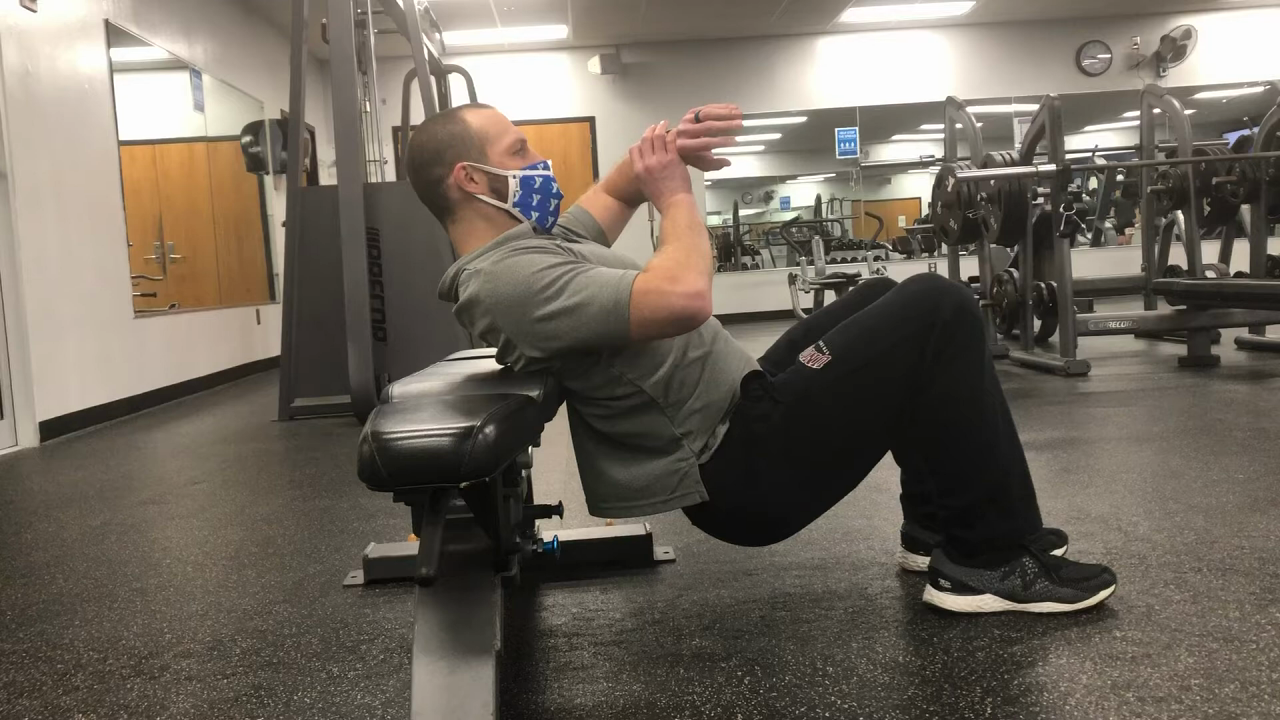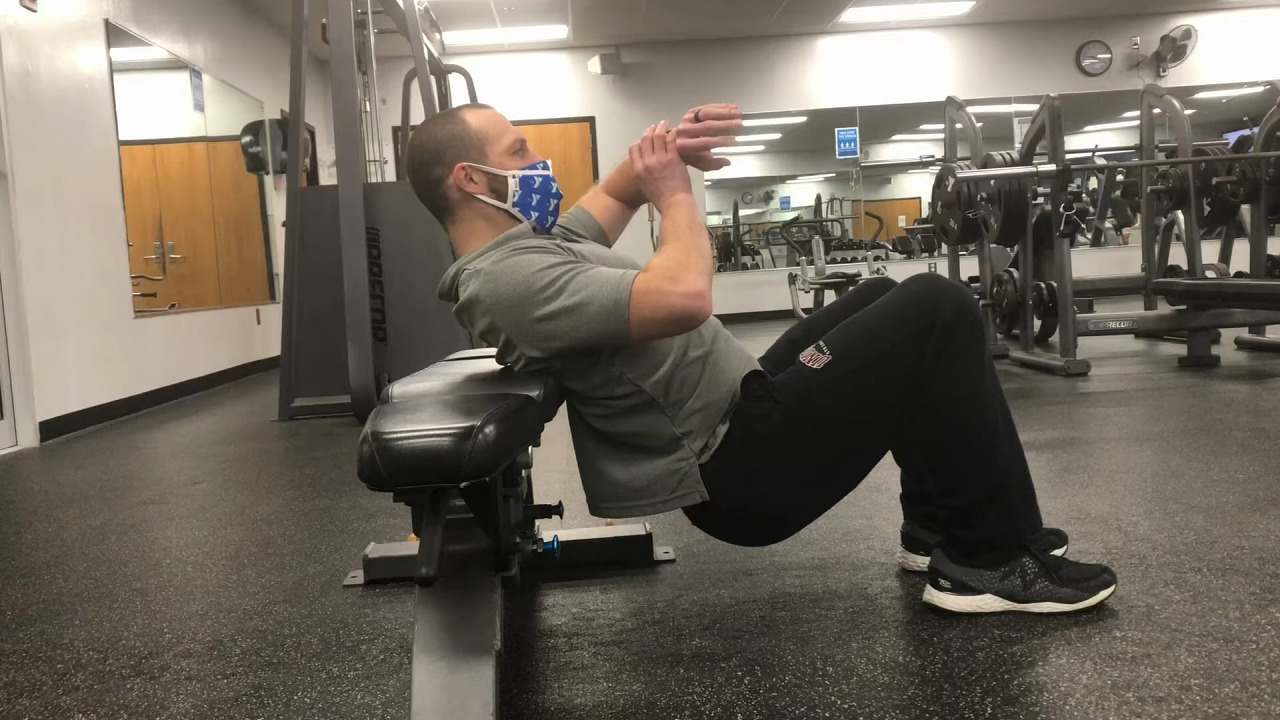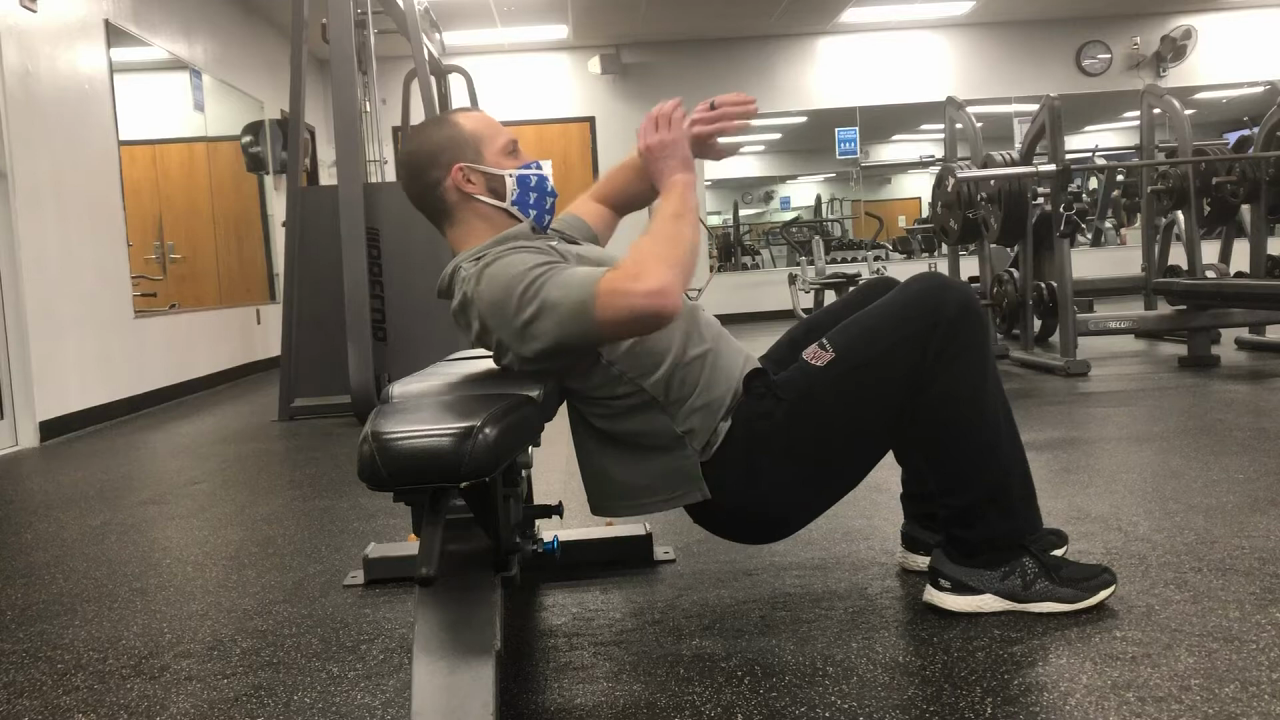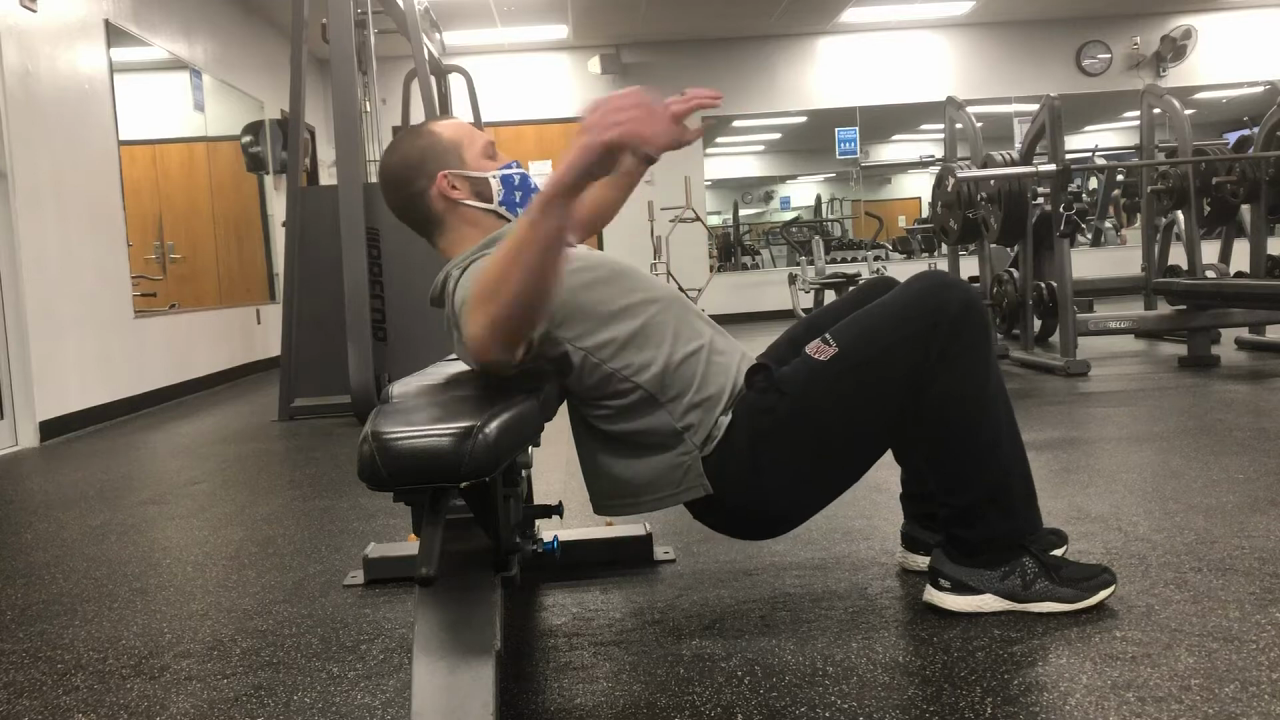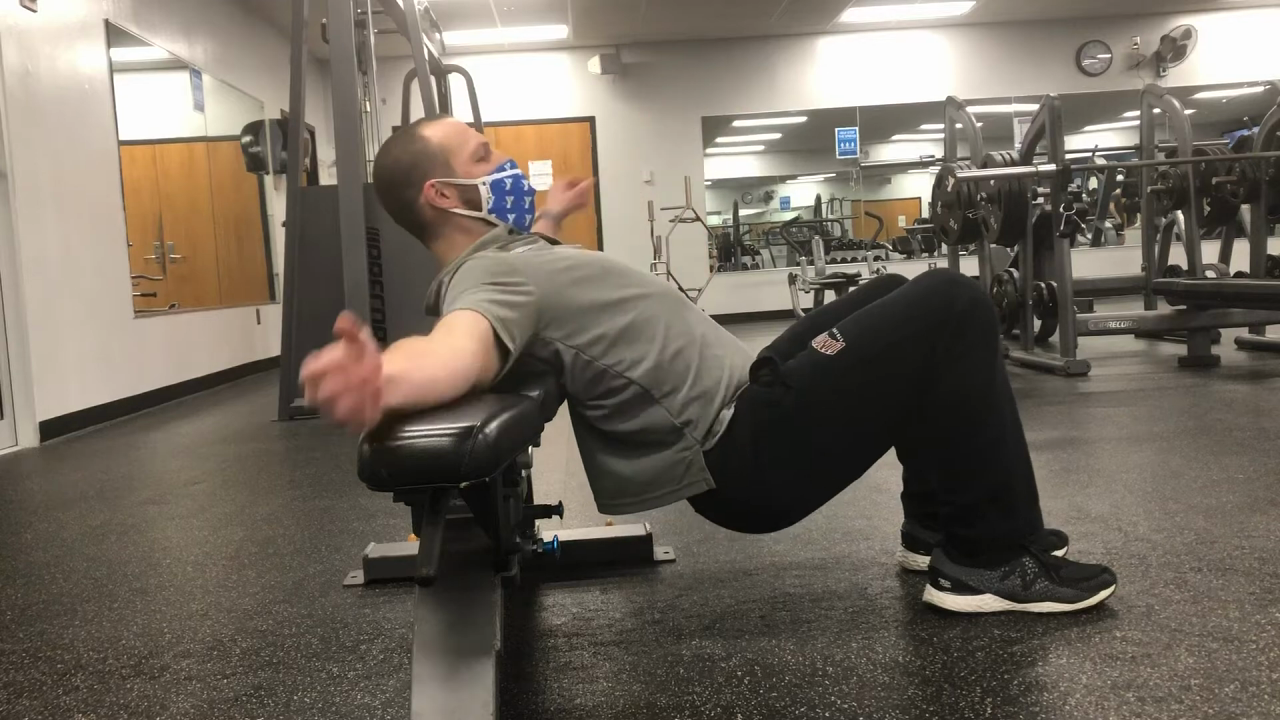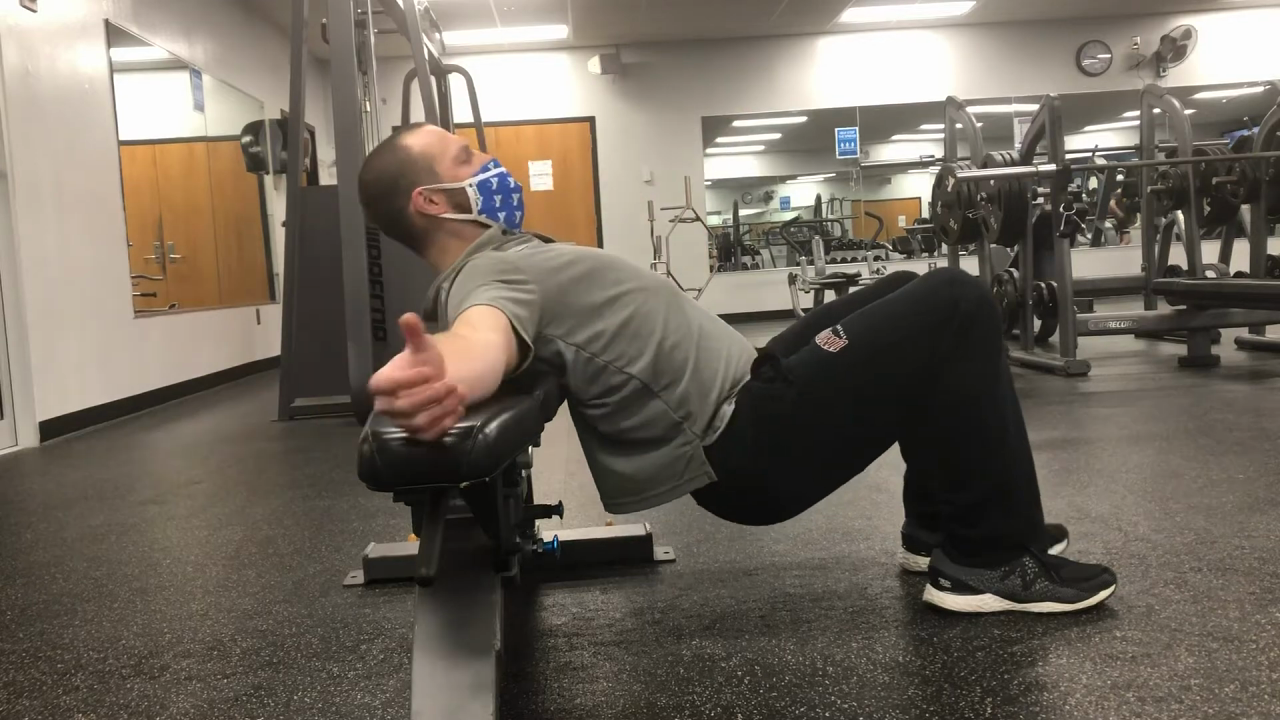
dt=0.3s
person 1, frame 1
left shoulder: (530, 244)
right shoulder: (512, 279)
left elbow: (616, 189)
right elbow: (684, 297)
left wrist: (671, 139)
right wrist: (676, 192)
left hip: (740, 415)
right hip: (745, 464)
left knee: (885, 299)
right knee: (936, 310)
left ankle: (936, 526)
right ankle: (989, 561)
person 1, frame 2
left shoulder: (531, 243)
right shoulder: (511, 280)
left elbow: (619, 190)
right elbow: (684, 297)
left wrist: (673, 144)
right wrist: (676, 193)
left hip: (741, 411)
right hip: (743, 465)
left knee: (888, 299)
right knee: (936, 310)
left ankle: (936, 526)
right ankle: (991, 561)
person 1, frame 3
left shoulder: (526, 243)
right shoulder: (505, 278)
left elbow: (607, 198)
right elbow: (653, 294)
left wrist: (673, 143)
right wrist: (678, 176)
left hip: (740, 414)
right hip: (745, 462)
left knee: (889, 299)
right knee: (939, 309)
left ankle: (938, 527)
right ankle: (990, 561)
person 1, frame 4
left shoulder: (512, 253)
right shoulder: (493, 273)
left elbow: (566, 220)
right elbow: (494, 339)
left wrist: (643, 149)
right wrist: (575, 168)
left hip: (744, 411)
right hip: (749, 457)
left knee: (890, 298)
right knee: (943, 309)
left ankle: (938, 525)
right ankle: (987, 561)
person 1, frame 5
left shoulder: (503, 250)
right shoulder: (485, 279)
right elbow: (453, 353)
left wrist: (557, 206)
right wrist: (376, 379)
left hip: (738, 400)
right hip: (747, 451)
left knee: (895, 297)
right knee: (949, 307)
left ankle: (940, 526)
right ankle: (988, 559)
person 1, frame 6
left shoulder: (503, 258)
right shoulder: (487, 280)
right elbow: (478, 340)
right wrist: (440, 379)
left hip: (746, 397)
right hip: (751, 444)
left knee: (910, 296)
right knee: (955, 307)
left ankle: (938, 526)
right ankle: (989, 560)
